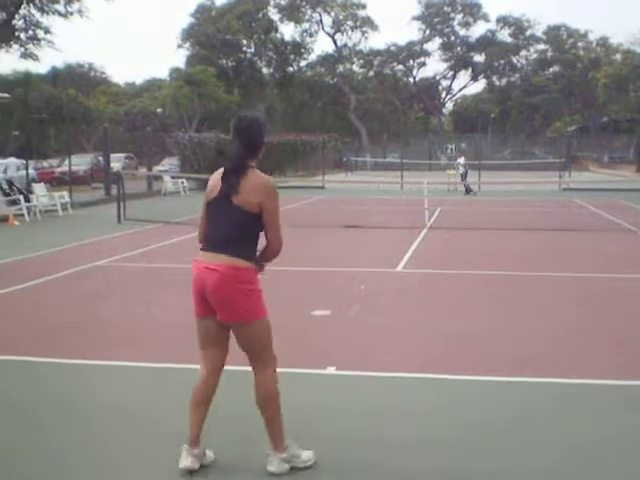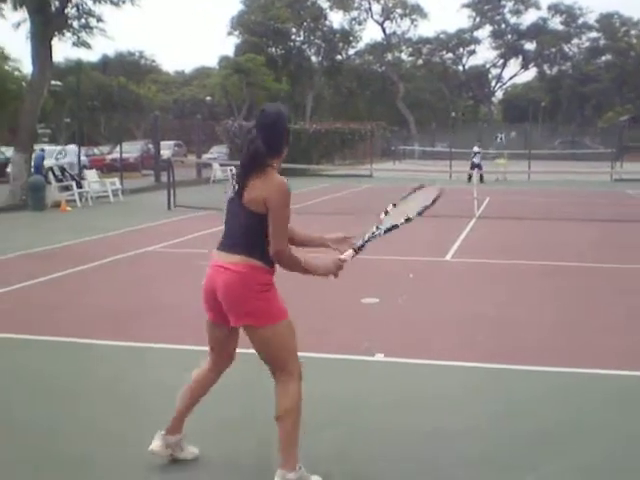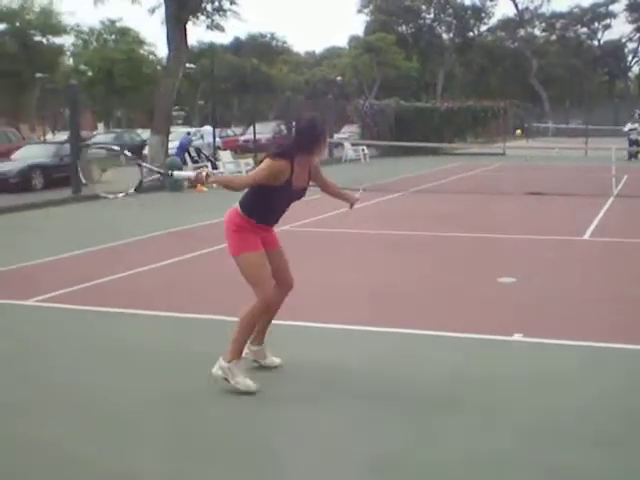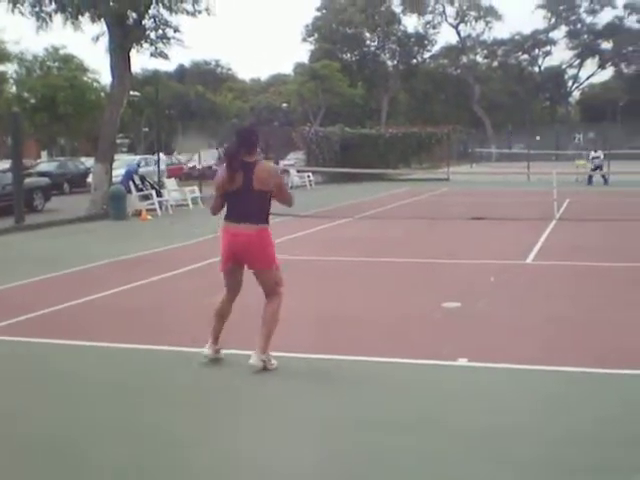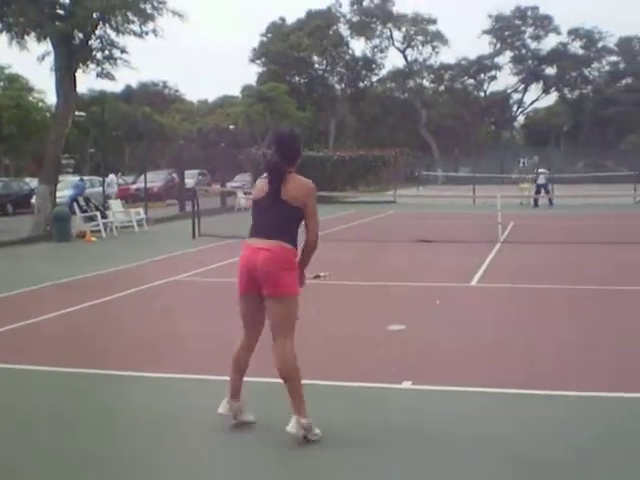
dt=1s
person 1, frame 1
left shoulder: (214, 178)
right shoulder: (263, 185)
left elbow: (203, 236)
right elbow: (275, 245)
left hip: (203, 273)
right hip: (234, 279)
left knee: (210, 366)
right knee: (264, 365)
left ankle: (192, 450)
right ankle: (281, 451)
person 1, frame 2
left shoulder: (246, 176)
right shoulder: (277, 186)
right elbow: (279, 252)
left wrist: (327, 241)
right wrist: (320, 268)
left hip: (218, 277)
right hip: (247, 283)
left knee: (218, 360)
right knee: (289, 374)
left ankle: (169, 436)
person 1, frame 3
left shoulder: (310, 166)
right shoulder: (280, 165)
left elbow: (326, 185)
right elbow: (243, 182)
left wrist: (349, 197)
right wrist: (214, 178)
left hip: (263, 228)
right hip: (242, 226)
left knee: (283, 287)
right knee: (267, 296)
left ankle: (256, 347)
right ankle: (228, 362)
person 1, frame 4
left shoulder: (225, 173)
right shoulder: (269, 171)
left elbow: (214, 210)
right elbow: (288, 201)
left hip: (230, 237)
right hip: (256, 239)
left knee: (230, 293)
right knee: (273, 295)
left ankle: (212, 345)
right ankle: (261, 354)
person 1, frame 5
left shoulder: (260, 183)
right shoulder: (305, 186)
right elbow: (312, 238)
left wrist: (294, 260)
right wrist: (301, 268)
left hip: (250, 255)
right hip: (278, 261)
left knee: (249, 336)
right knee: (283, 341)
left ankle: (233, 403)
right ankle: (299, 417)
